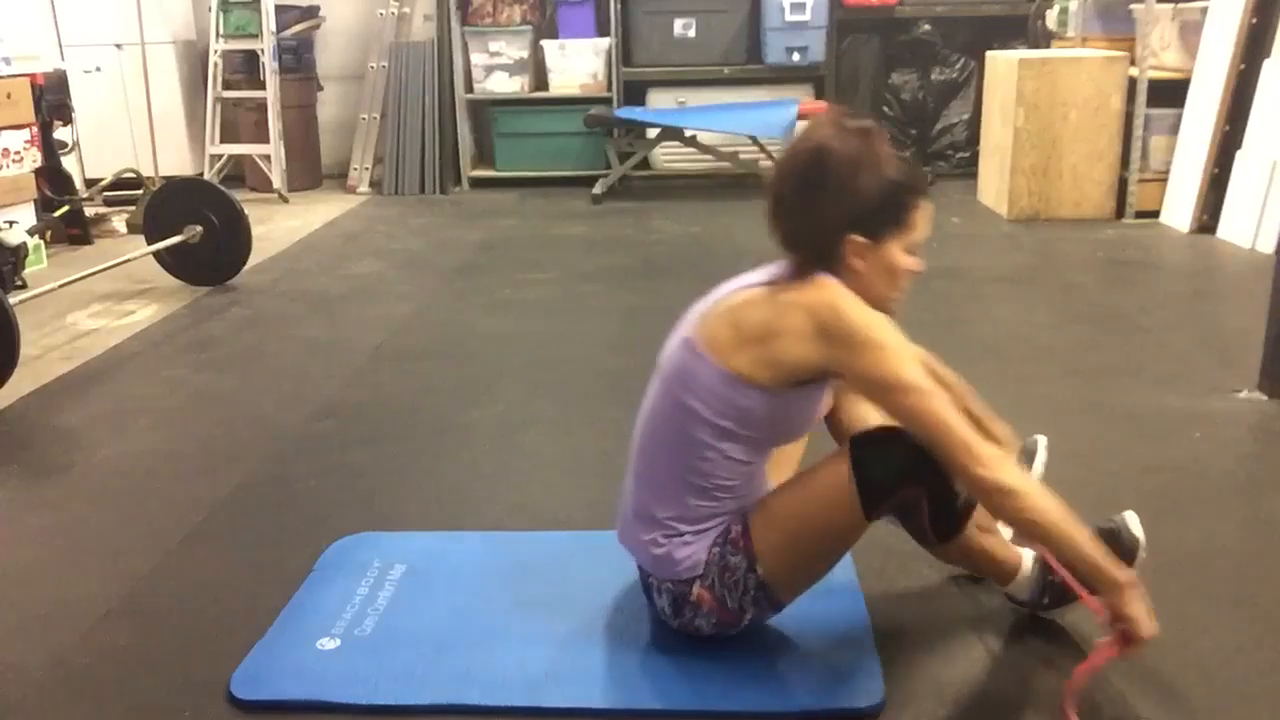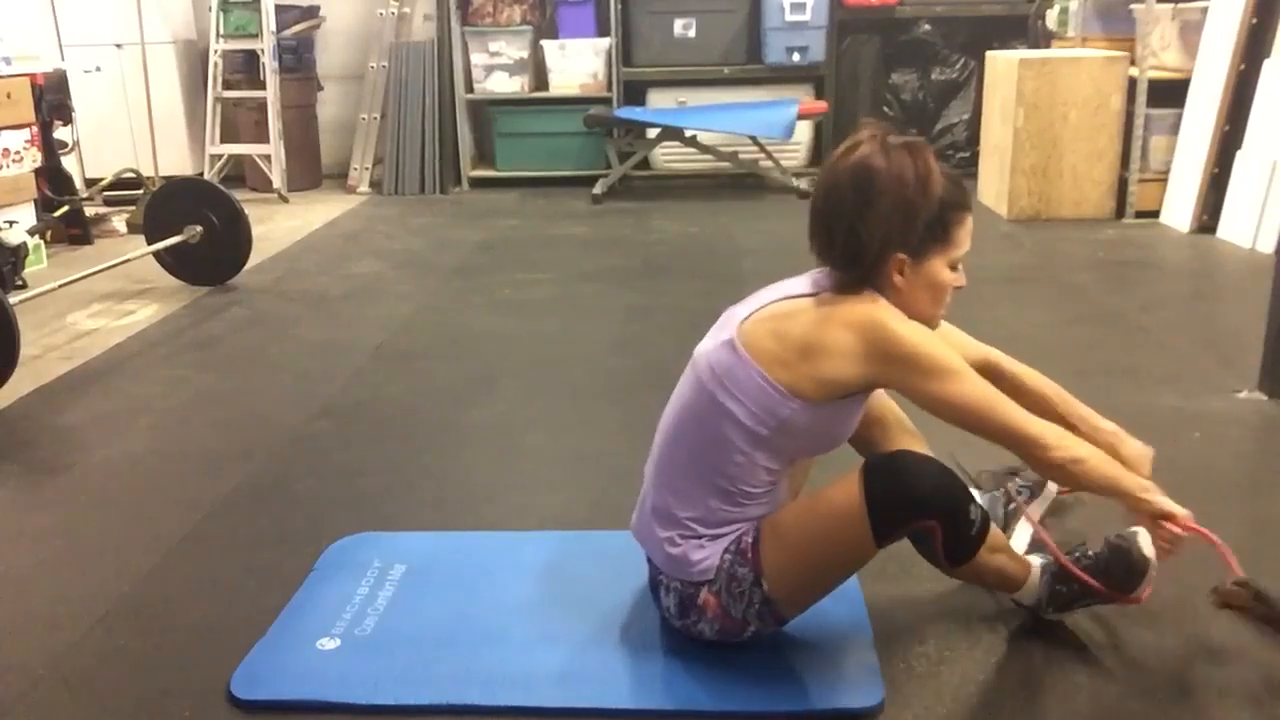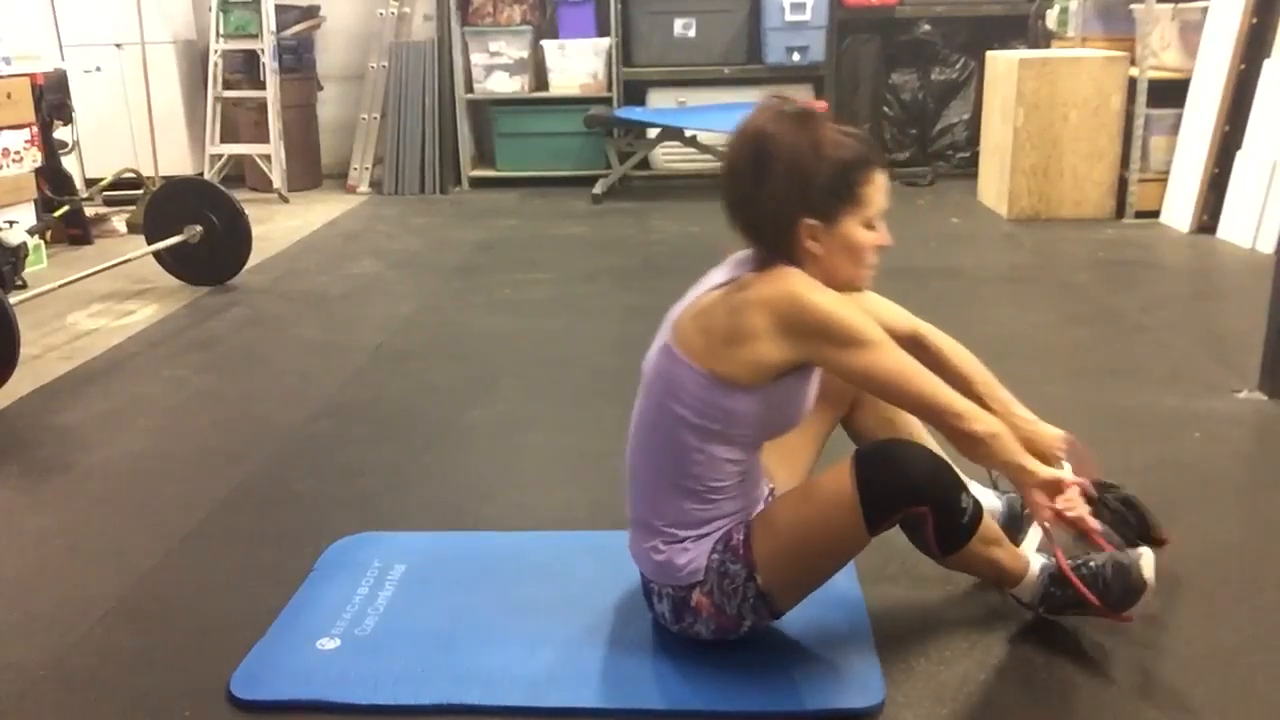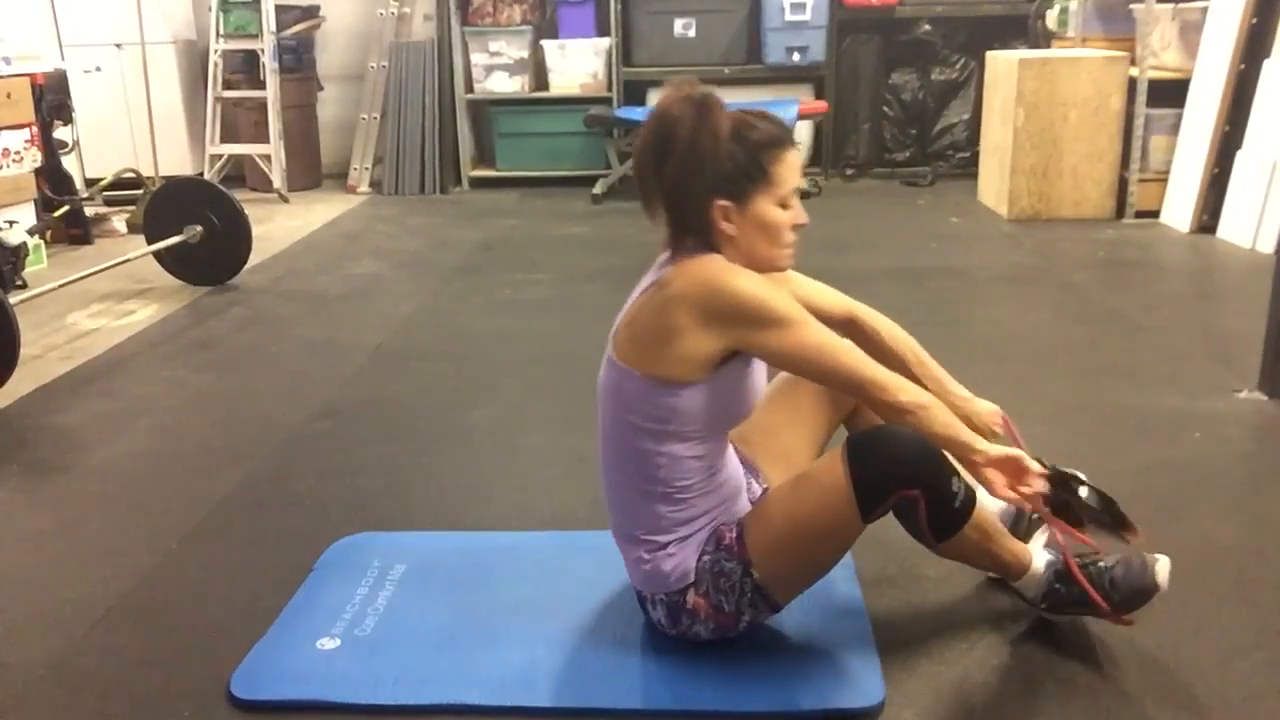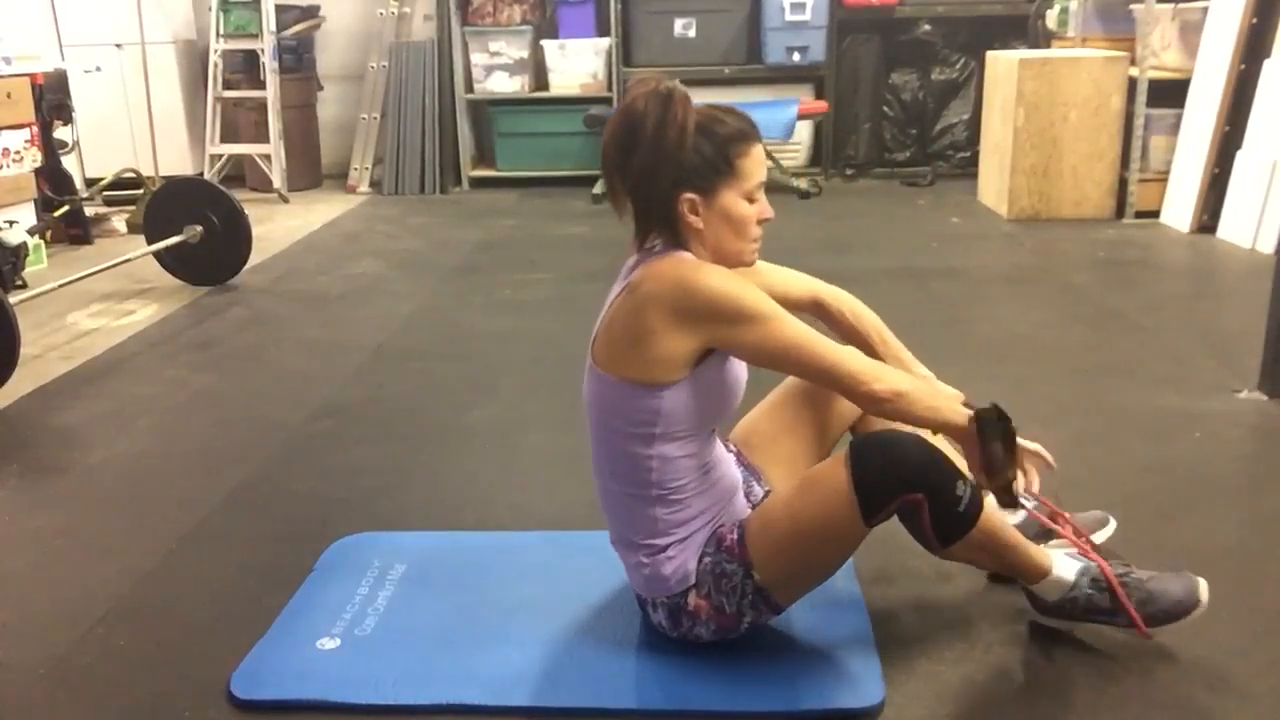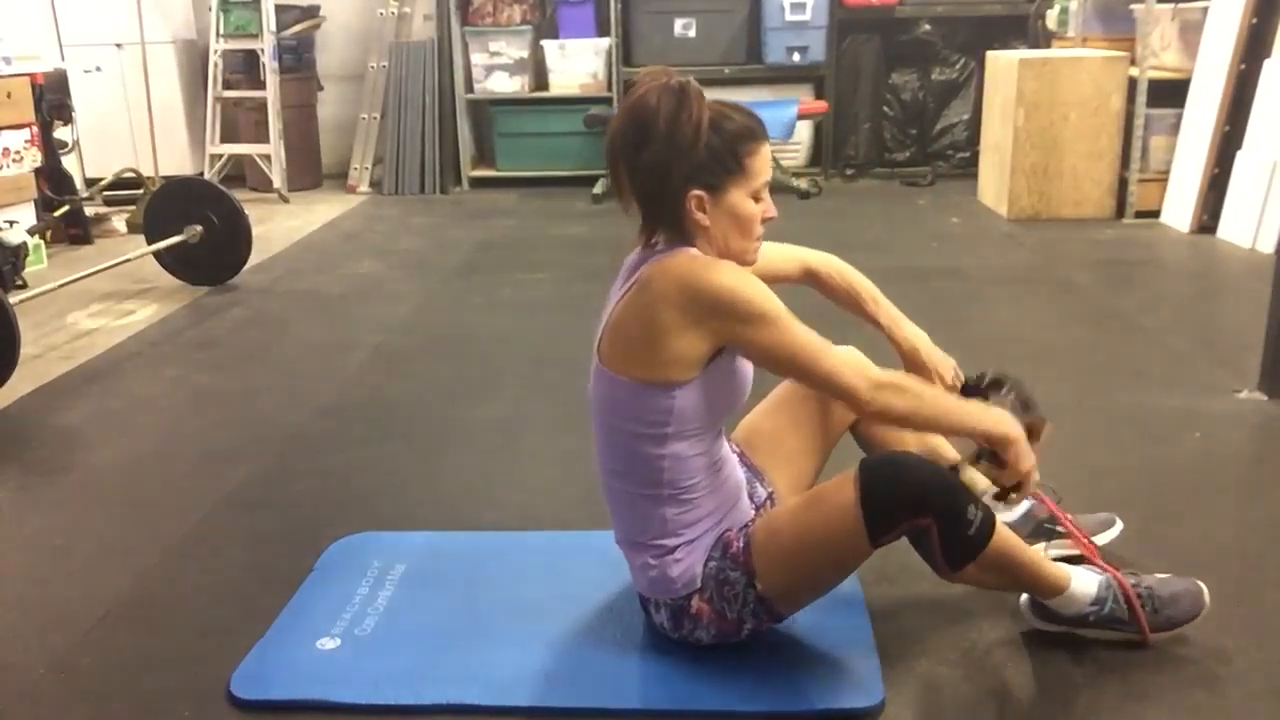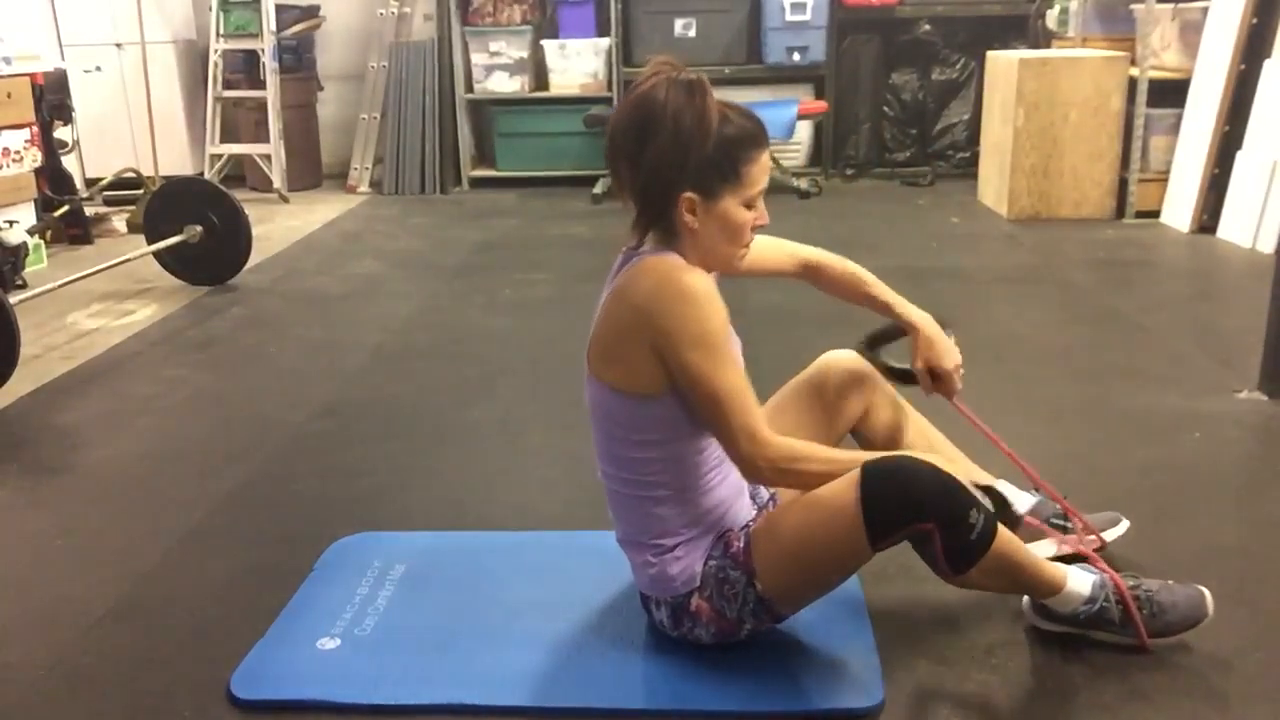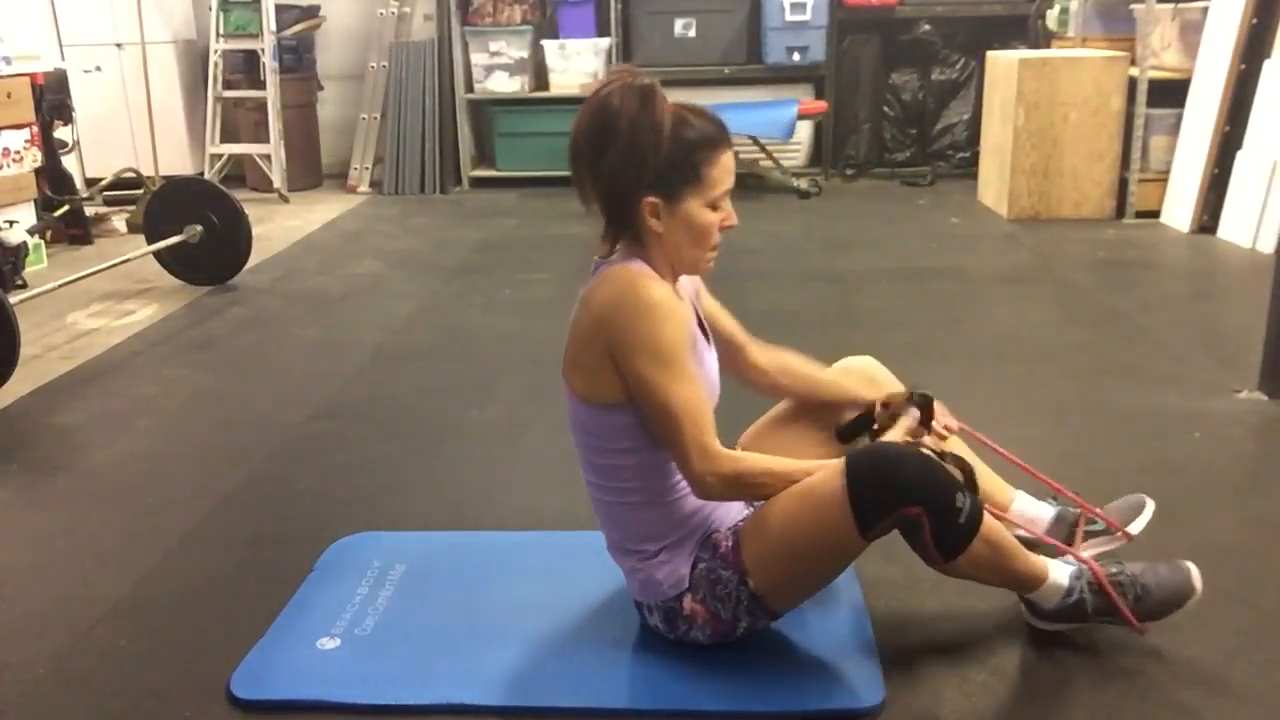
dt=0.3s
person 1, frame 1
left shoulder: (796, 286)
right shoulder: (825, 311)
left elbow: (918, 366)
right elbow: (979, 467)
left wrist: (996, 433)
right wrist: (1112, 579)
left hip: (690, 540)
right hip: (700, 585)
right knee: (897, 461)
left ankle: (972, 514)
right ankle: (1030, 583)
person 1, frame 2
left shoulder: (841, 297)
right shoulder: (871, 329)
left elbow: (989, 365)
right elbow: (1048, 451)
left wrist: (1108, 435)
right wrist: (1146, 497)
left hip: (699, 545)
right hip: (709, 590)
right knee: (912, 486)
left ankle: (978, 523)
right ankle: (1036, 586)
person 1, frame 3
left shoulder: (776, 274)
right shoulder: (791, 303)
left elbow: (919, 335)
right elbow: (964, 424)
left wrist: (1024, 425)
right wrist: (1033, 472)
left hip: (709, 532)
right hip: (702, 585)
left knee: (850, 375)
right knee: (903, 472)
left ankle: (984, 513)
right ankle: (1037, 584)
person 1, frame 4
left shoulder: (711, 263)
right shoulder: (717, 289)
left elbow: (858, 319)
right elbow: (891, 398)
left wrist: (959, 403)
right wrist: (979, 451)
left hip: (711, 510)
right hip: (695, 585)
left knee: (851, 371)
right knee: (896, 457)
left ankle: (994, 515)
right ankle: (1039, 579)
person 1, frame 5
left shoulder: (682, 262)
right shoulder: (689, 289)
left elbow: (825, 299)
right elbow: (872, 387)
left wrist: (929, 389)
right wrist: (973, 424)
left hip: (714, 507)
right hip: (696, 586)
left knee: (851, 376)
right knee: (900, 462)
left ankle: (1007, 522)
right ankle: (1061, 586)
person 1, frame 6
left shoulder: (677, 254)
right shoulder: (699, 283)
left elbow: (820, 267)
right elbow: (865, 395)
left wrist: (912, 340)
right wrist: (995, 425)
left hip: (712, 515)
right hip: (699, 587)
left knee: (842, 371)
right knee: (910, 485)
left ankle: (1009, 523)
right ankle: (1073, 599)
person 1, frame 7
left shoulder: (667, 254)
right shoulder: (674, 289)
left elbow: (811, 261)
right elbow: (762, 455)
left wrist: (916, 321)
right wrist: (907, 463)
left hip: (715, 519)
right hip: (701, 586)
left knee: (847, 375)
right knee: (910, 490)
left ankle: (1018, 518)
right ankle: (1074, 600)
person 1, frame 8
left shoulder: (653, 272)
right shoulder: (638, 298)
left elbow: (756, 361)
right elbow: (710, 470)
left wrist: (873, 410)
right wrist: (858, 468)
left hip: (709, 532)
right hip: (694, 591)
left knee: (861, 378)
right knee: (896, 476)
left ankle: (1038, 525)
right ankle: (1059, 591)
